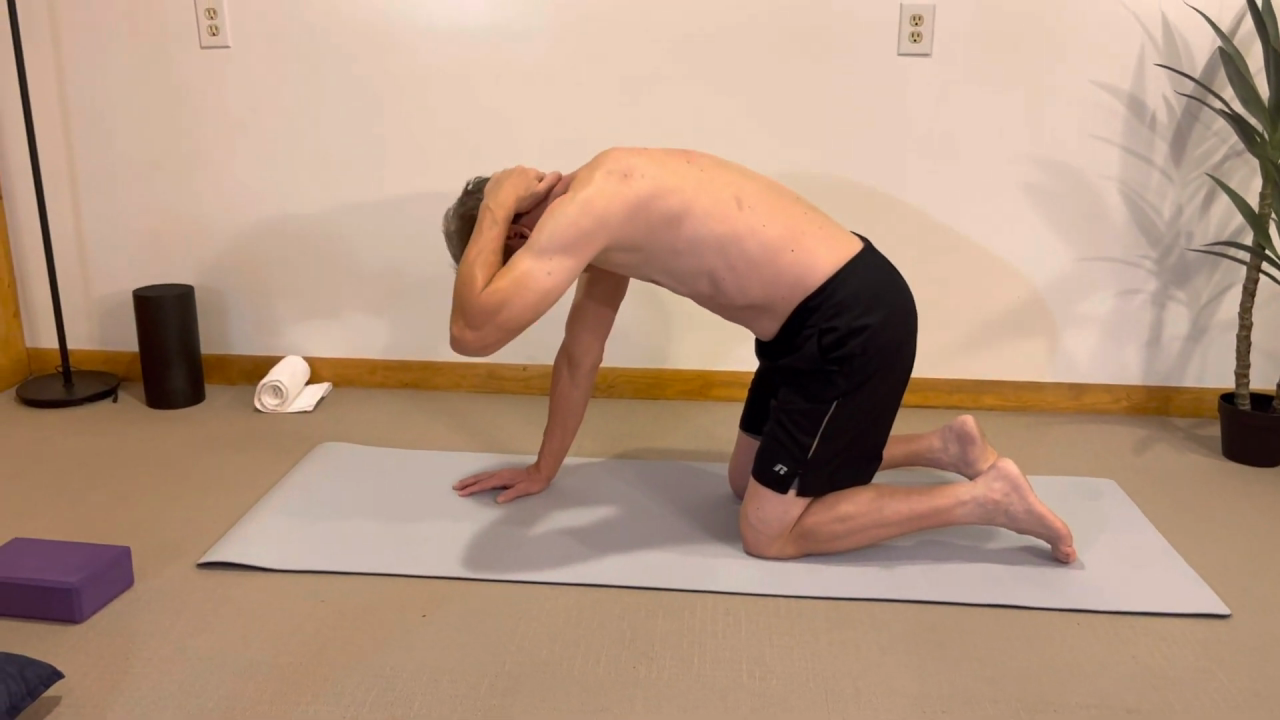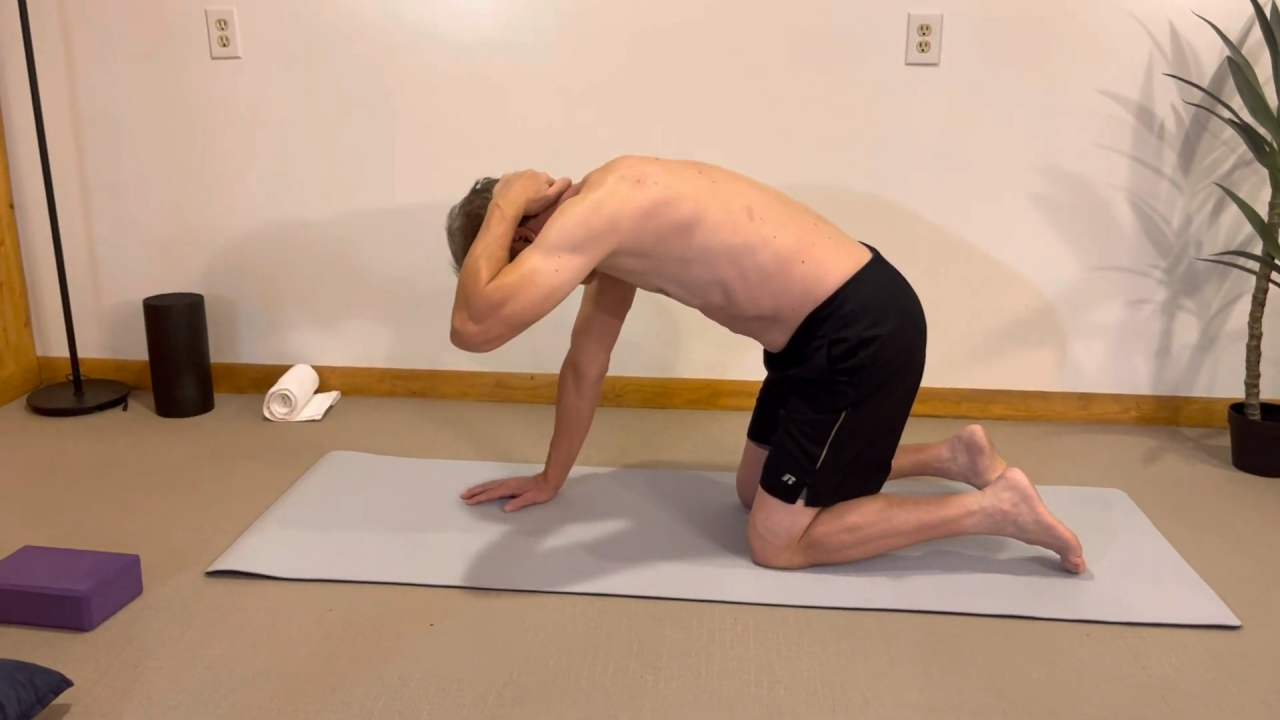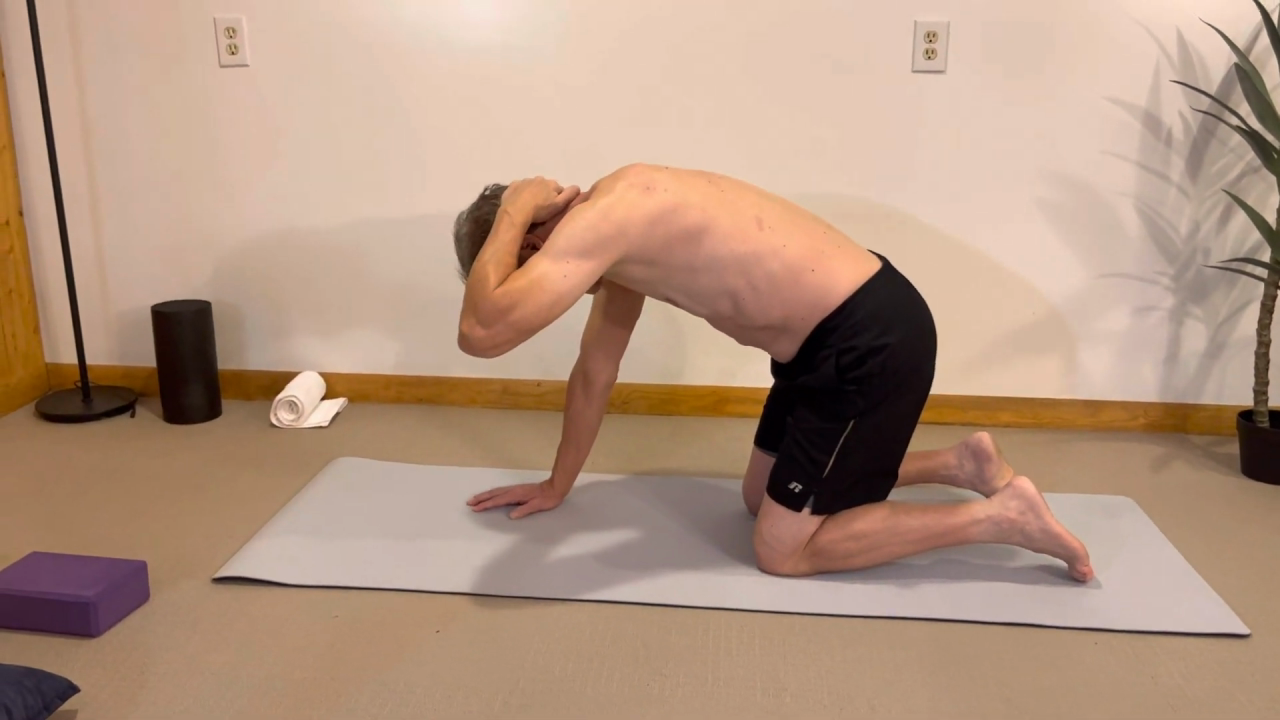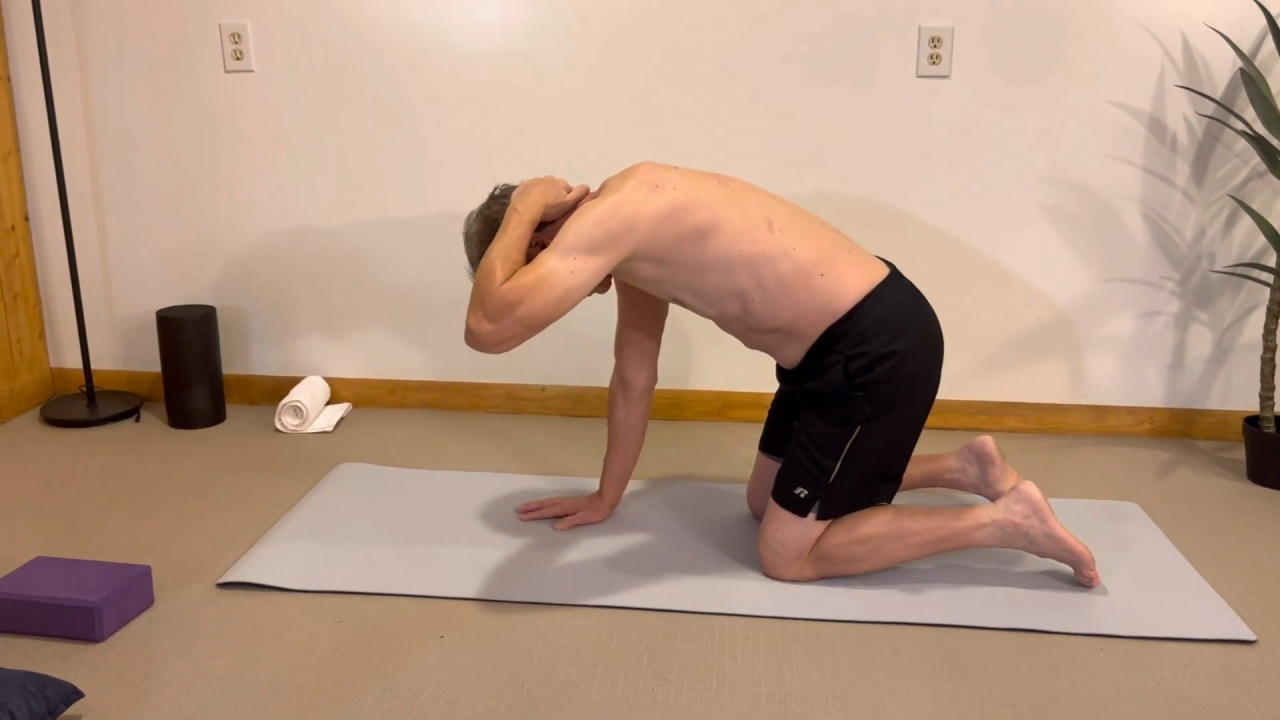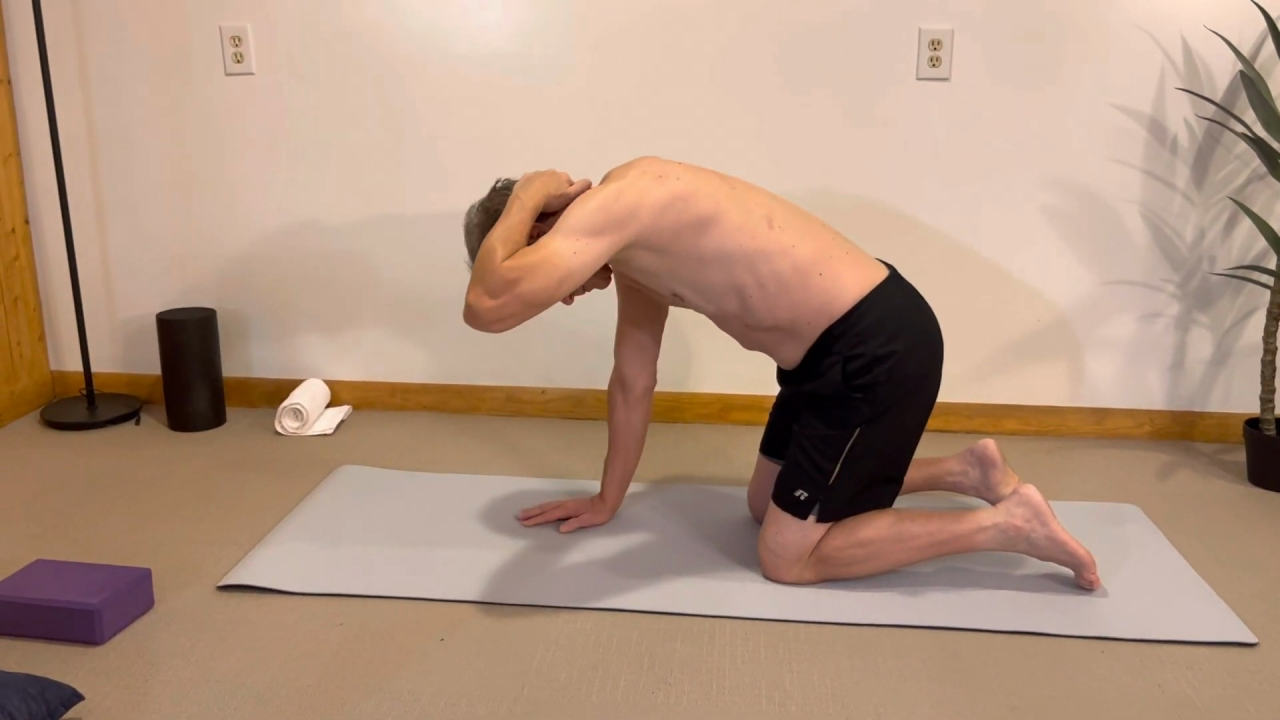
dt=0.4s
person 1, frame 1
left shoulder: (584, 208)
right shoulder: (606, 215)
left elbow: (472, 333)
right elbow: (578, 356)
left wrist: (496, 204)
right wrist: (543, 469)
left hip: (853, 321)
right hip: (827, 308)
left knee: (769, 532)
right knee: (748, 480)
left ankle: (988, 496)
right ankle: (943, 445)
person 1, frame 2
left shoulder: (595, 210)
right shoulder: (612, 227)
left elbow: (474, 328)
right elbow: (585, 365)
left wrist: (505, 203)
right wrist: (551, 478)
left hip: (862, 332)
right hip: (832, 322)
left knee: (778, 542)
right knee: (755, 490)
left ankle: (997, 507)
right ankle: (952, 456)
person 1, frame 3
left shoulder: (604, 217)
right shoulder: (620, 235)
left elbow: (481, 333)
right elbow: (594, 374)
left wrist: (514, 209)
right wrist: (557, 485)
left hip: (873, 341)
right hip: (842, 328)
left knee: (783, 548)
right knee: (763, 496)
left ankle: (1001, 515)
right ankle: (958, 462)
person 1, frame 4
left shoulder: (612, 214)
right shoulder: (630, 238)
left elbow: (488, 329)
right elbow: (633, 380)
left wrist: (523, 207)
right wrist: (605, 498)
left hip: (878, 346)
right hip: (844, 338)
left knee: (787, 553)
right knee: (766, 502)
left ankle: (1007, 520)
right ankle: (960, 467)
person 1, frame 5
left shoulder: (616, 202)
right shoulder: (630, 238)
left elbow: (487, 307)
right elbow: (632, 380)
left wrist: (525, 197)
right wrist: (607, 501)
left hip: (878, 349)
right hip: (843, 342)
left knee: (787, 556)
right knee: (766, 504)
left ankle: (1007, 523)
right ankle: (963, 470)
